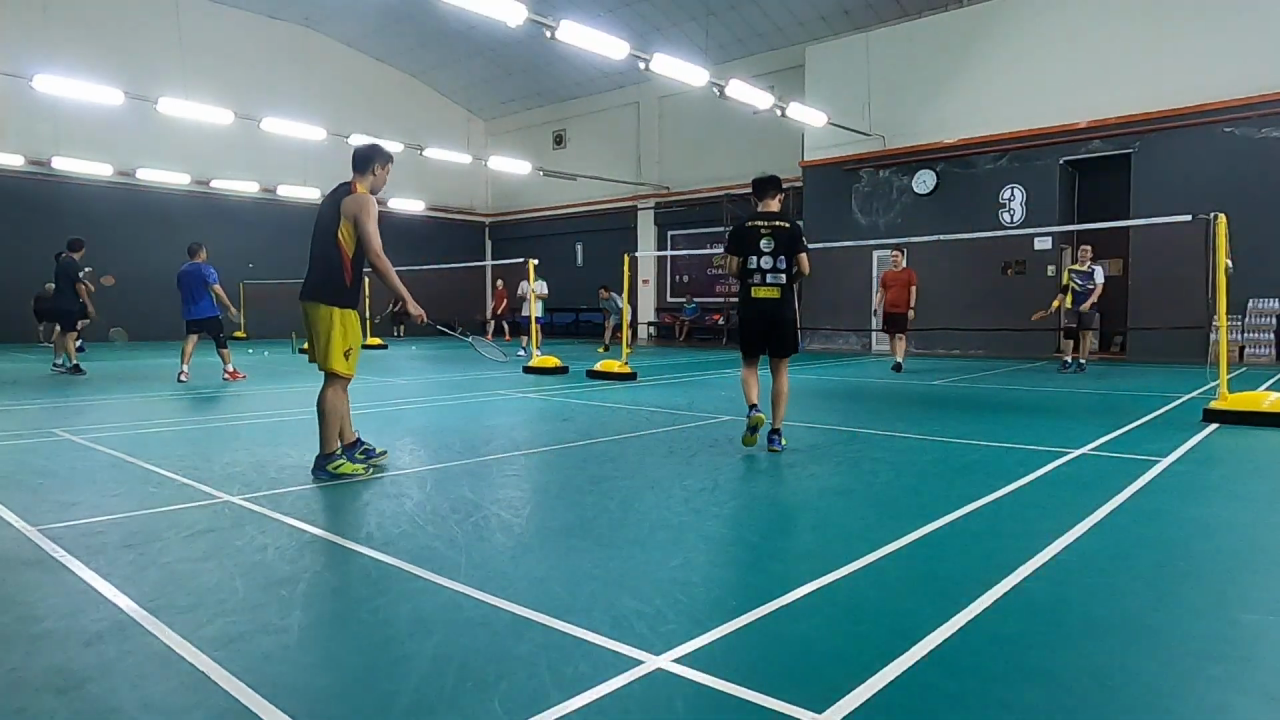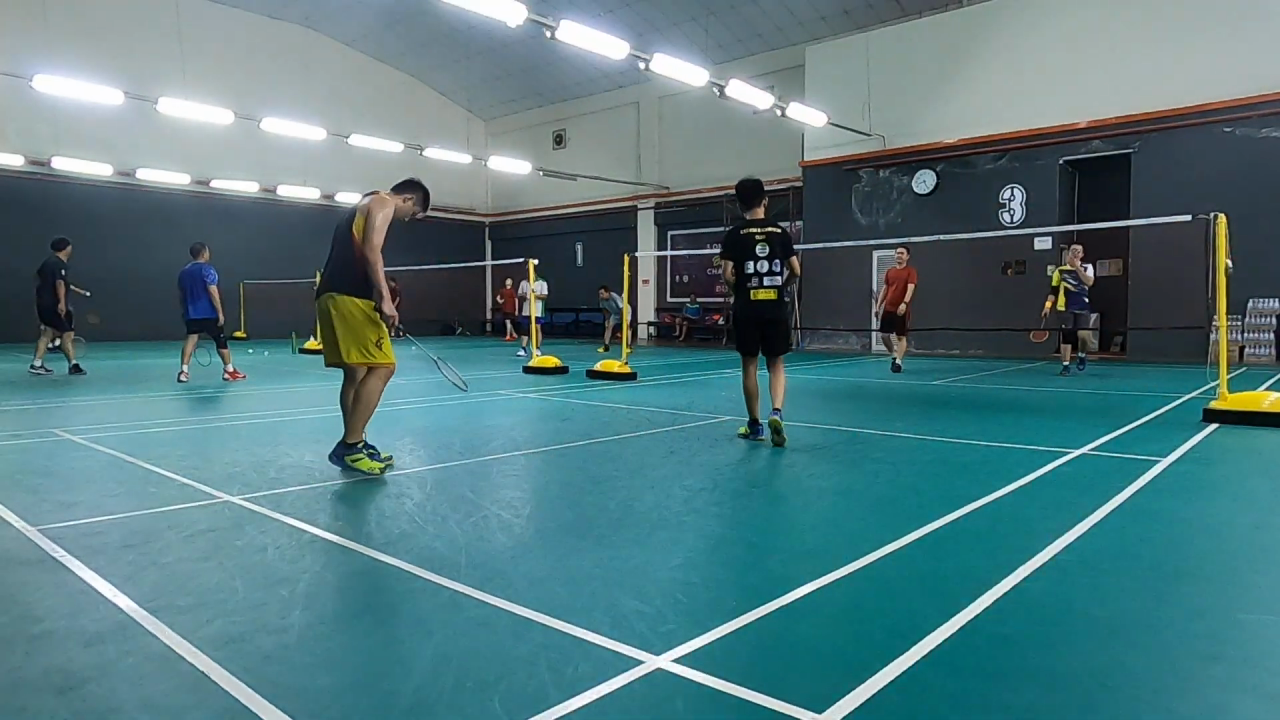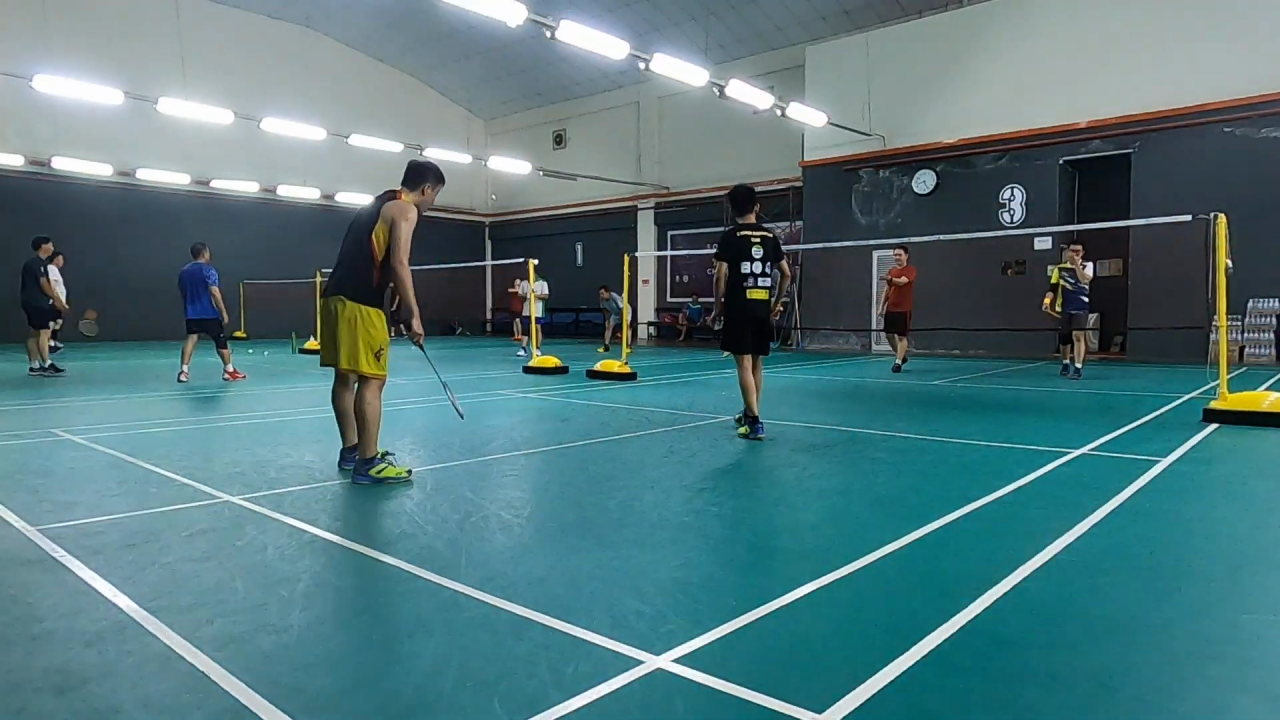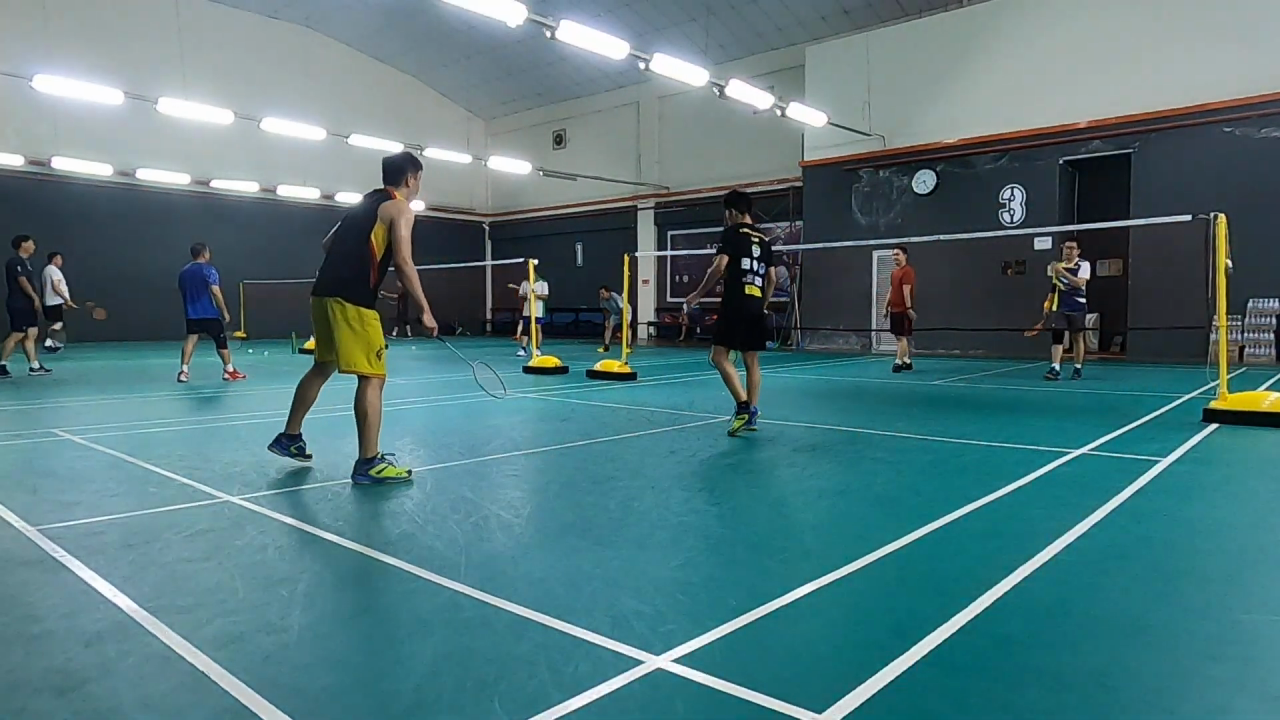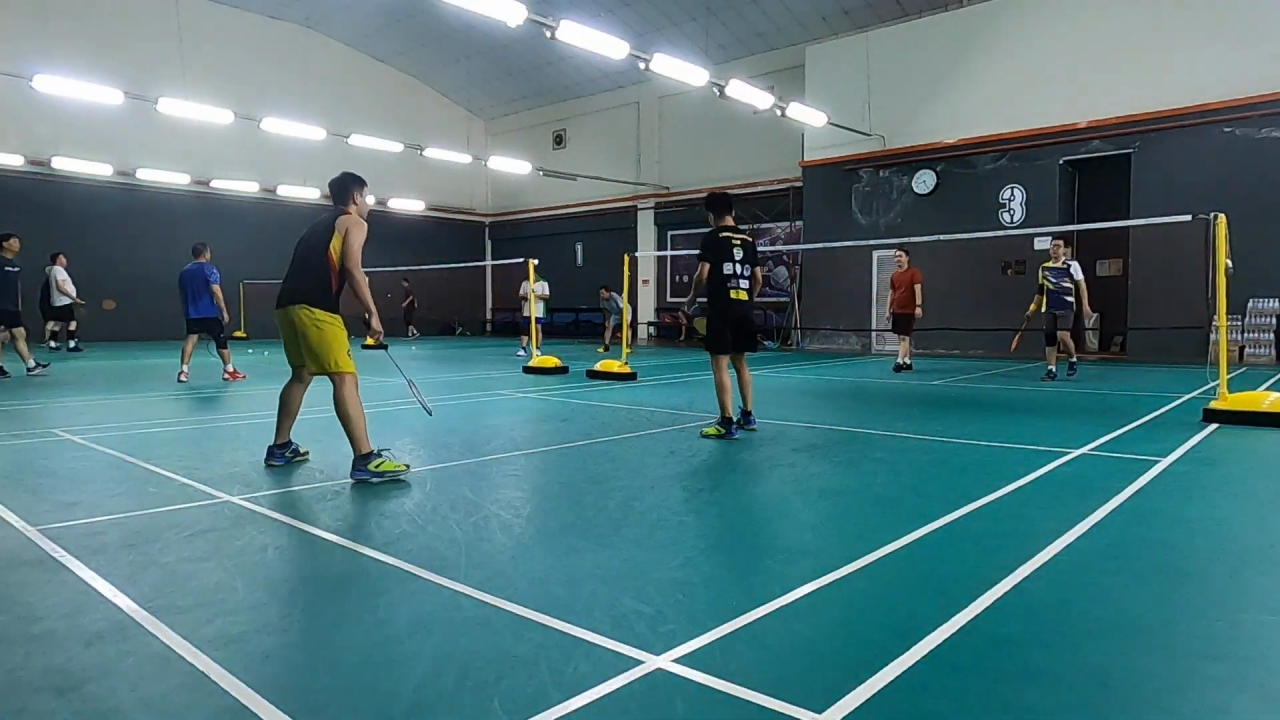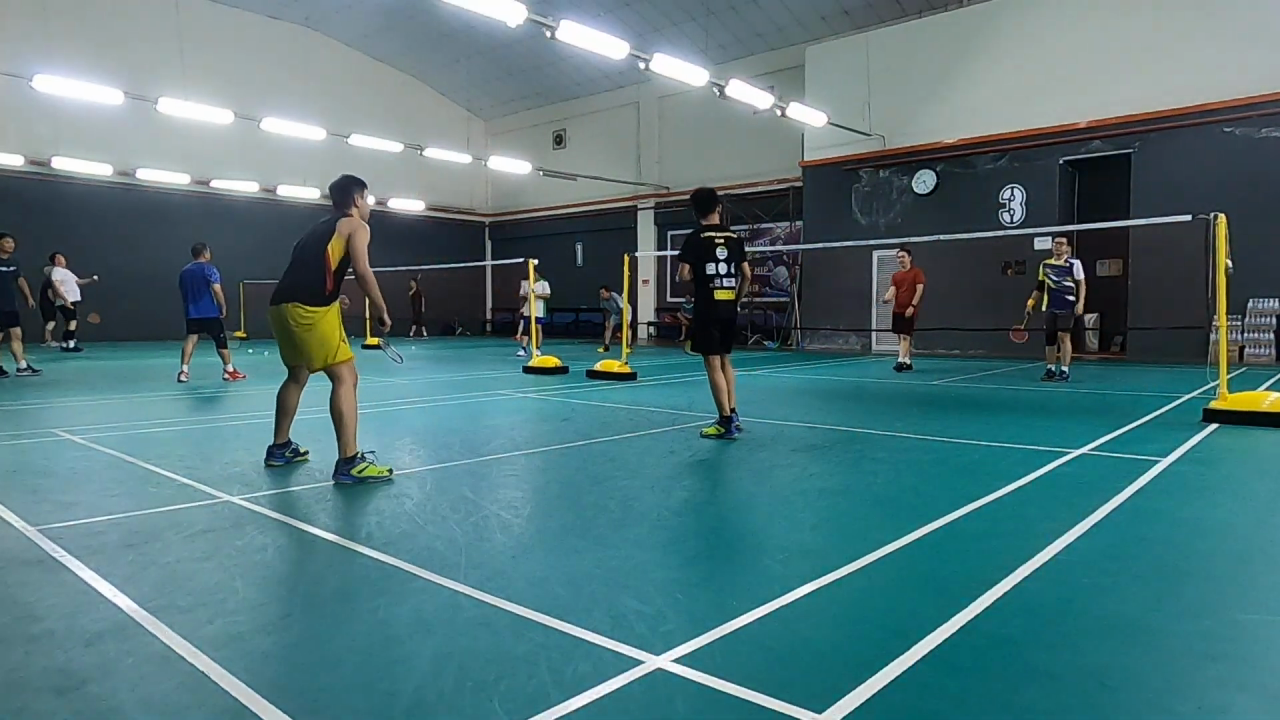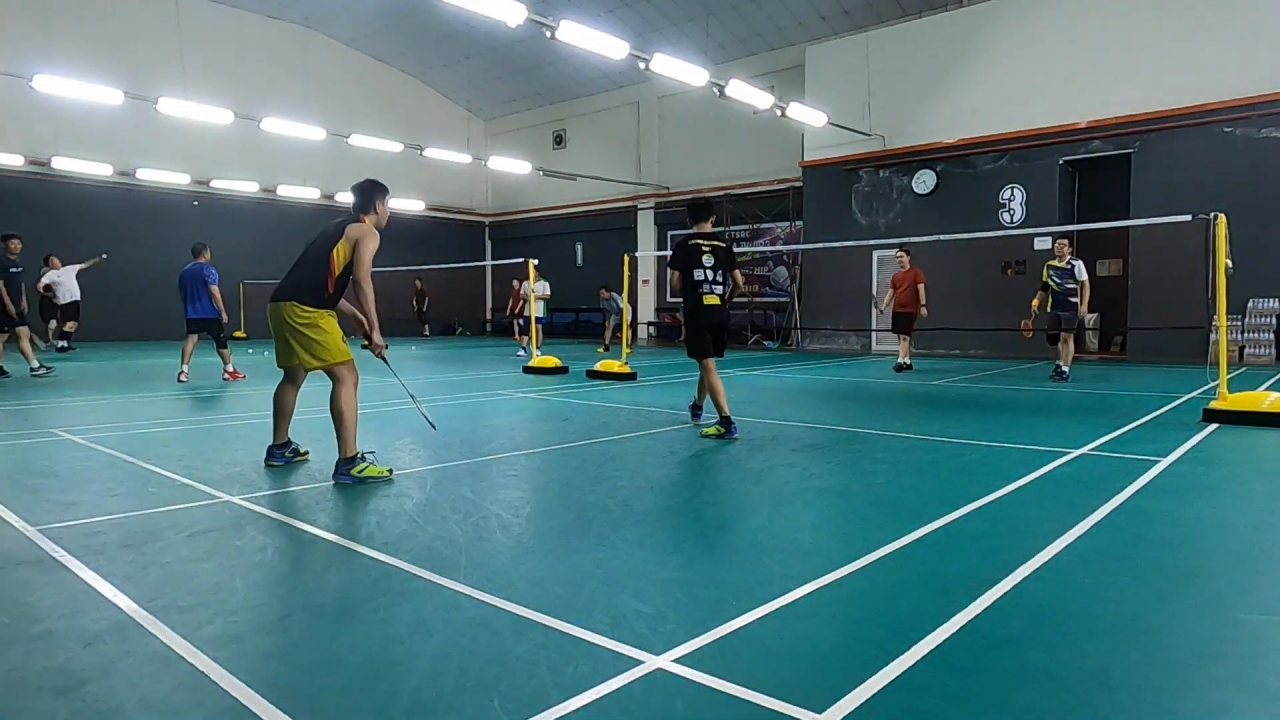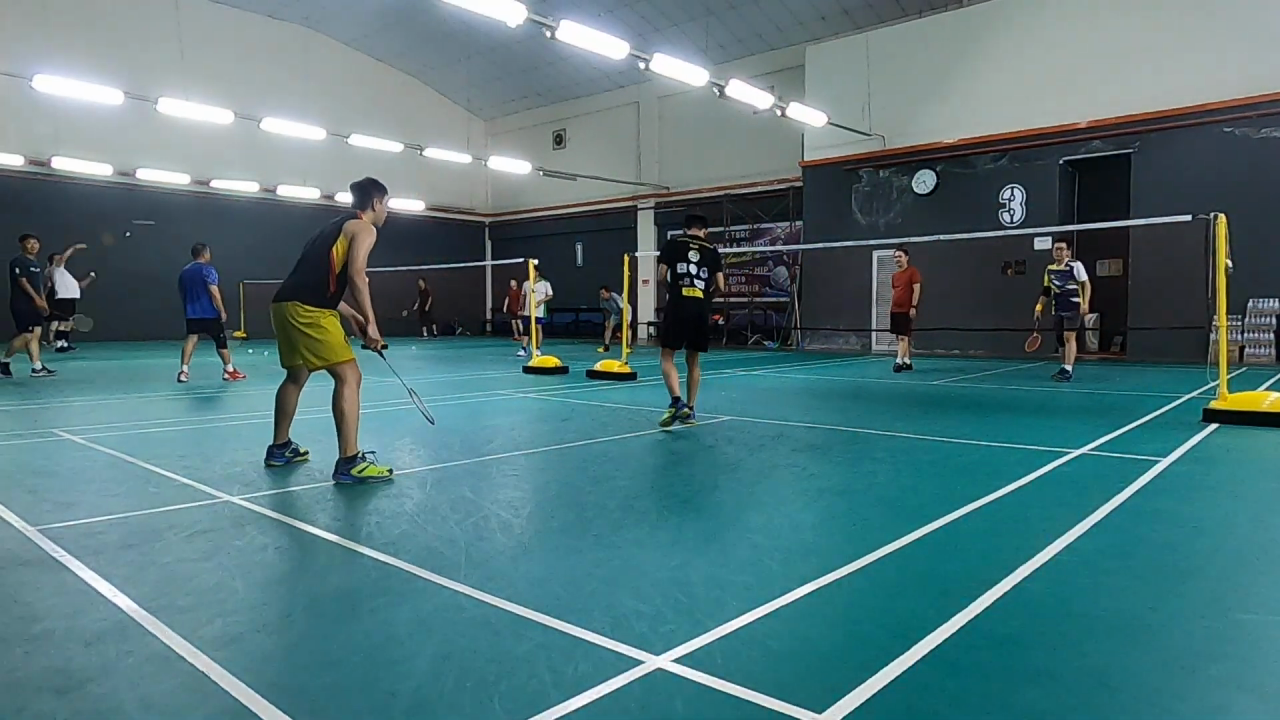
dt=0.4s
person 1, frame 1
left shoulder: (334, 197)
right shoulder: (362, 201)
right elbow: (376, 257)
right wrist: (408, 300)
left hip: (319, 296)
right hip: (335, 301)
left knee: (339, 376)
right knee: (337, 378)
left ankle: (349, 444)
right ankle: (328, 458)
person 1, frame 2
left shoulder: (364, 205)
right shoulder: (383, 203)
right elbow: (371, 251)
right wrist: (386, 298)
left hip: (332, 295)
right hip: (349, 296)
left knee: (356, 373)
right knee: (382, 366)
left ankle: (354, 446)
right ankle: (350, 445)
person 1, frame 3
left shoulder: (377, 205)
right shoulder: (406, 209)
right elbow: (399, 264)
right wrist: (413, 315)
left hip: (336, 296)
right hip: (359, 302)
left knee: (346, 377)
right knee: (372, 379)
left ankle: (351, 450)
right ankle: (367, 463)
person 1, frame 4
left shoulder: (364, 205)
right shoulder: (400, 209)
left elbow: (327, 244)
right elbow: (403, 262)
right wrist: (424, 310)
left hip: (324, 295)
right hip: (353, 302)
left knee: (322, 368)
right knee: (372, 378)
left ankle: (289, 437)
right ankle: (368, 463)
person 1, frame 5
left shoulder: (320, 224)
right shoulder: (354, 223)
right elbow: (353, 269)
right wrist: (373, 314)
left hip: (287, 305)
right hip: (315, 308)
left knee: (301, 375)
right knee: (345, 379)
left ankle: (280, 447)
right ankle: (365, 459)
person 1, frame 6
left shoulder: (321, 228)
right shoulder: (356, 226)
right elbow: (362, 271)
left wrist: (330, 298)
right wrist: (382, 311)
left hip: (281, 304)
right hip: (307, 308)
left knee: (298, 374)
right knee: (345, 376)
left ankle: (280, 447)
right ankle: (349, 462)
person 1, frame 7
left shoulder: (338, 228)
right shoulder: (367, 232)
right elbow: (361, 279)
left wrist: (356, 316)
right wrist: (375, 329)
left hip: (281, 304)
right hip: (305, 309)
left knee: (294, 375)
right knee: (346, 376)
left ankle: (279, 448)
right ankle: (349, 462)
person 1, frame 8
left shoulder: (337, 227)
right shoulder: (364, 228)
right elbow: (356, 274)
left wrist: (352, 316)
right wrist: (371, 322)
left hip: (285, 304)
right hip: (307, 309)
left knee: (297, 375)
right knee: (349, 376)
left ankle: (280, 447)
right ankle: (349, 462)
person 2, frame 1
left shoulder: (742, 228)
right shoulder: (791, 228)
left elbow: (733, 269)
right elbow: (804, 269)
left hip: (751, 306)
right hip: (782, 307)
left knee: (749, 364)
right knee: (779, 370)
left ankle: (753, 409)
right ankle: (776, 434)
person 2, frame 2
left shoulder: (734, 235)
right shoulder: (780, 233)
left elbow: (727, 275)
right elbow: (795, 271)
left hip: (746, 308)
right hip: (775, 308)
left knee: (749, 366)
right knee: (776, 366)
left ankle: (755, 425)
right ankle: (776, 413)
person 2, frame 3
left shoulder: (731, 236)
right shoulder: (770, 237)
left elbow: (721, 275)
right elbow: (786, 273)
left wrist: (718, 305)
right wrist: (776, 302)
left hip: (739, 307)
right hip: (763, 308)
left knee: (744, 364)
right knee: (756, 363)
left ankle: (754, 423)
right ankle: (750, 414)
person 2, frame 4
left shoulder: (732, 233)
right shoulder: (764, 240)
left elbow: (719, 267)
right elbow: (772, 279)
left wrist: (698, 293)
left hip: (736, 304)
right hip: (756, 306)
left knee: (720, 356)
right knee: (752, 361)
left ankle: (745, 406)
right ankle: (750, 411)
person 2, frame 5
left shoulder: (713, 237)
right shoulder: (748, 240)
left elbow: (703, 274)
right elbow: (758, 279)
left wrist: (692, 296)
left hip: (721, 309)
right hip: (743, 308)
left knee: (720, 365)
right knee: (740, 362)
left ankle: (727, 423)
right ankle: (747, 415)
person 2, frame 6
left shoulder: (695, 238)
right shoulder: (734, 238)
left elbow: (683, 275)
right elbow: (746, 276)
left hip: (707, 308)
right hip: (730, 308)
left knee: (713, 364)
right knee: (725, 361)
left ankle: (726, 422)
right ankle: (732, 414)
person 2, frame 7
left shoulder: (684, 246)
right shoulder: (724, 246)
left elbow: (674, 283)
right elbow: (738, 284)
left hip: (697, 313)
right hip: (719, 313)
left knee: (708, 367)
right knee: (707, 363)
left ankle: (726, 421)
right ankle: (697, 408)
person 2, frame 8
left shoulder: (673, 244)
right shoulder: (712, 250)
left elbow: (661, 276)
right elbow: (720, 286)
left hip: (678, 307)
right hip: (702, 309)
left knee: (667, 357)
right knee: (693, 360)
left ankle: (677, 402)
right ankle: (688, 409)
